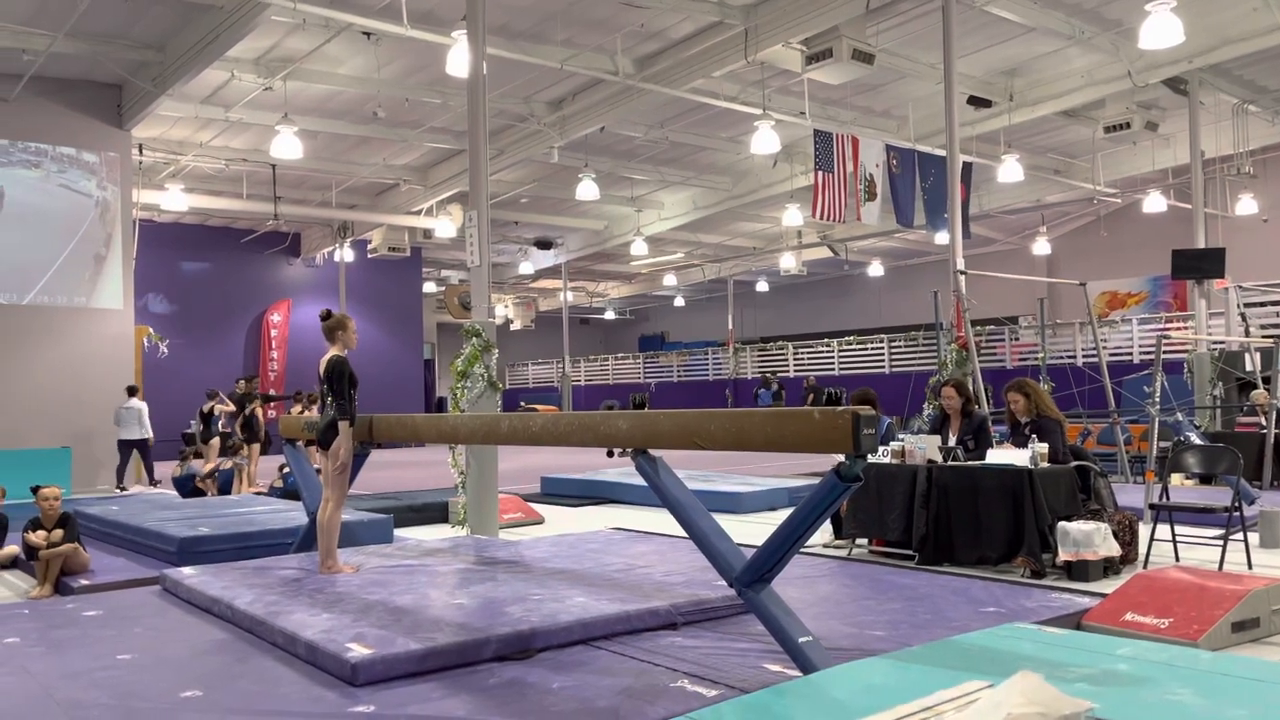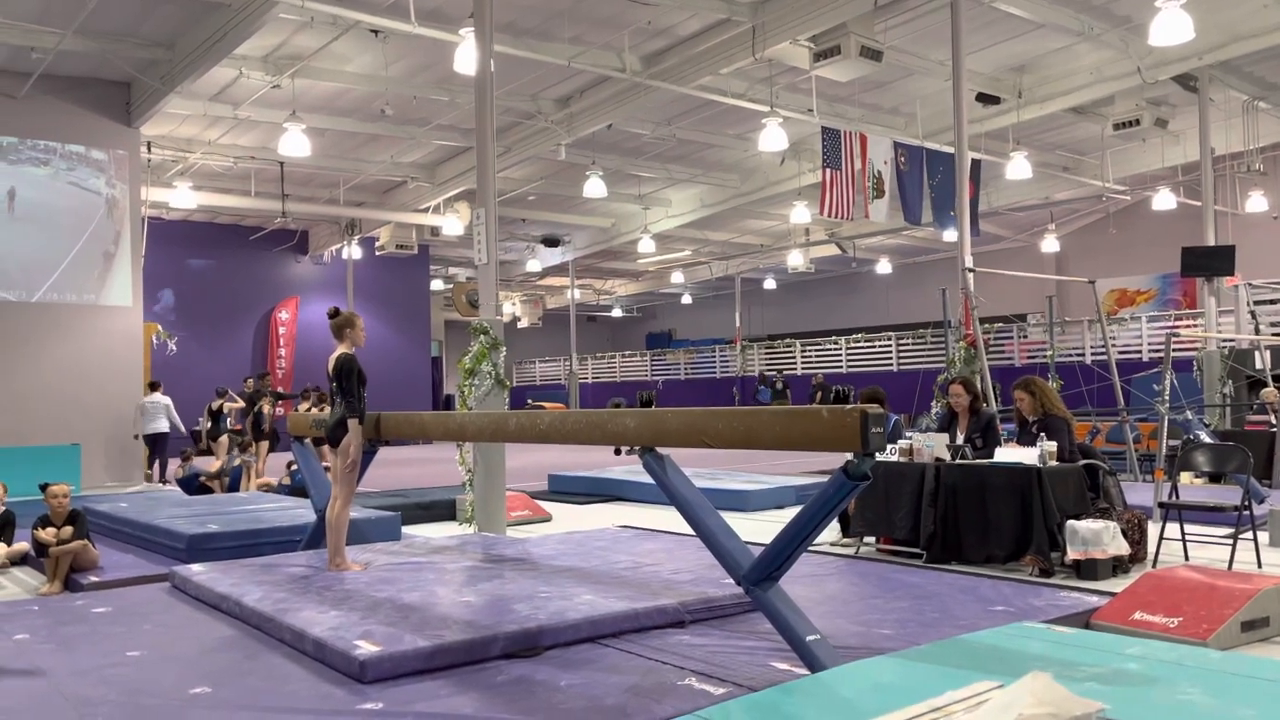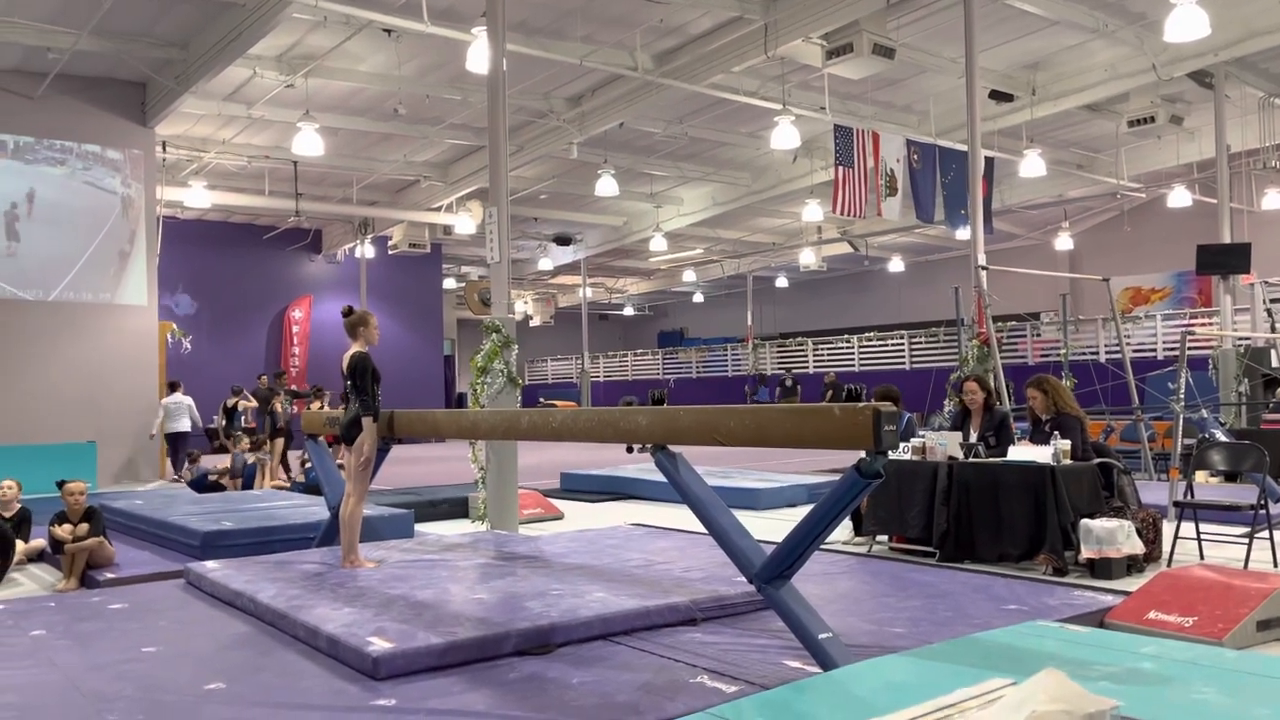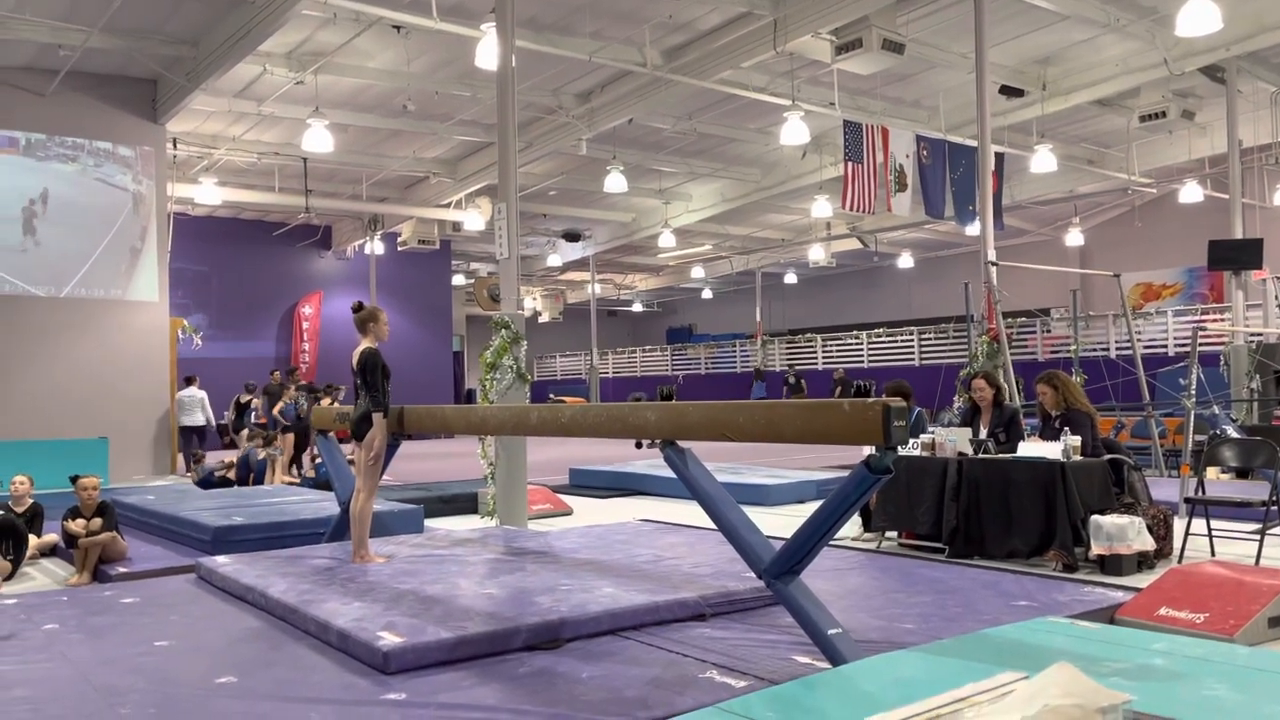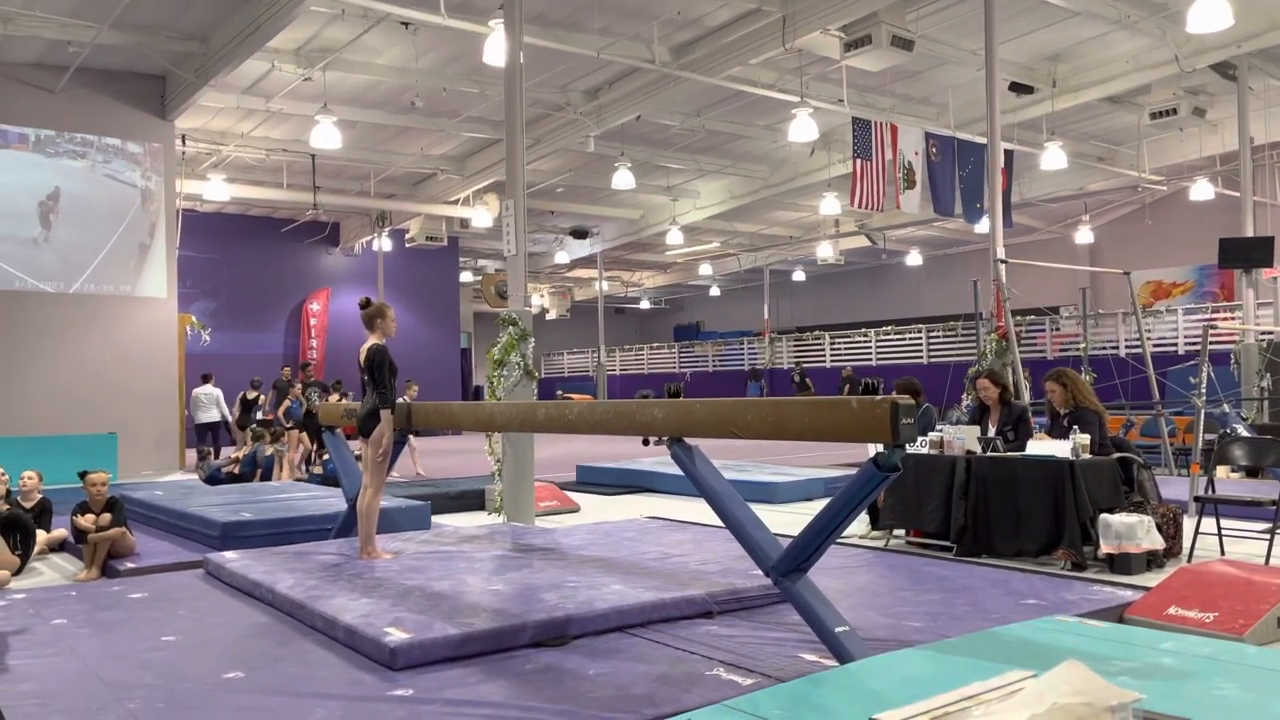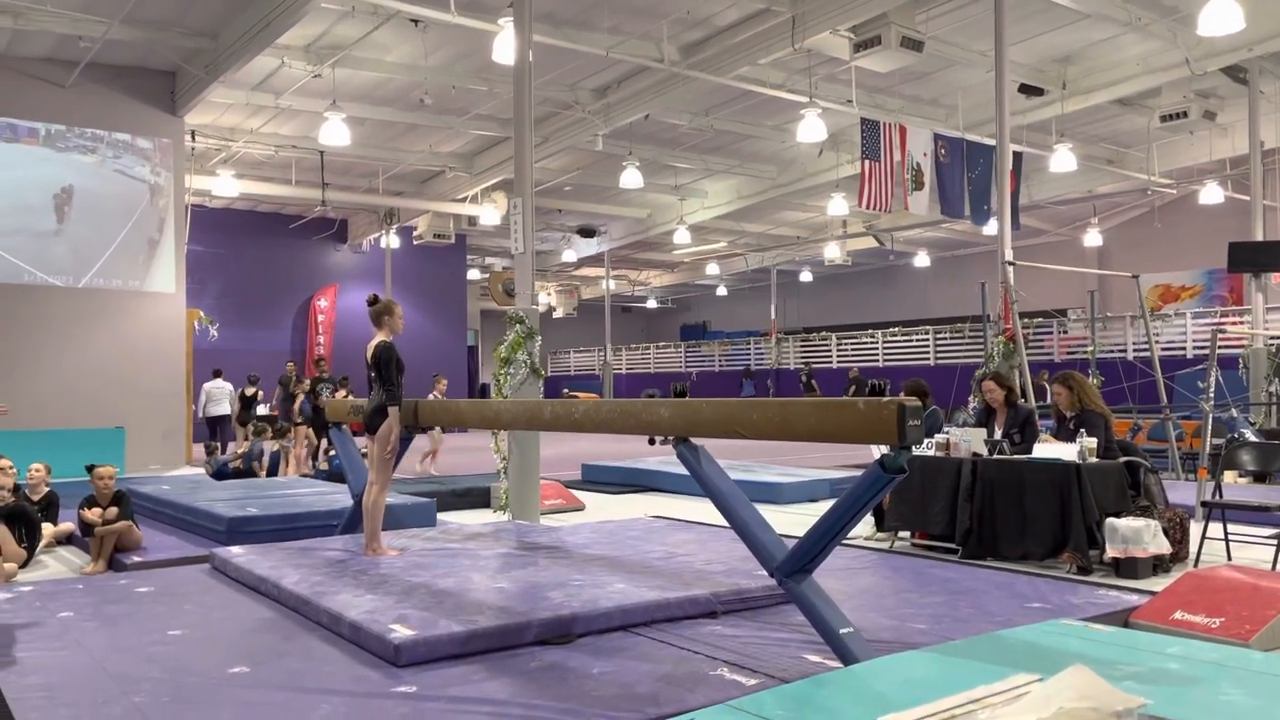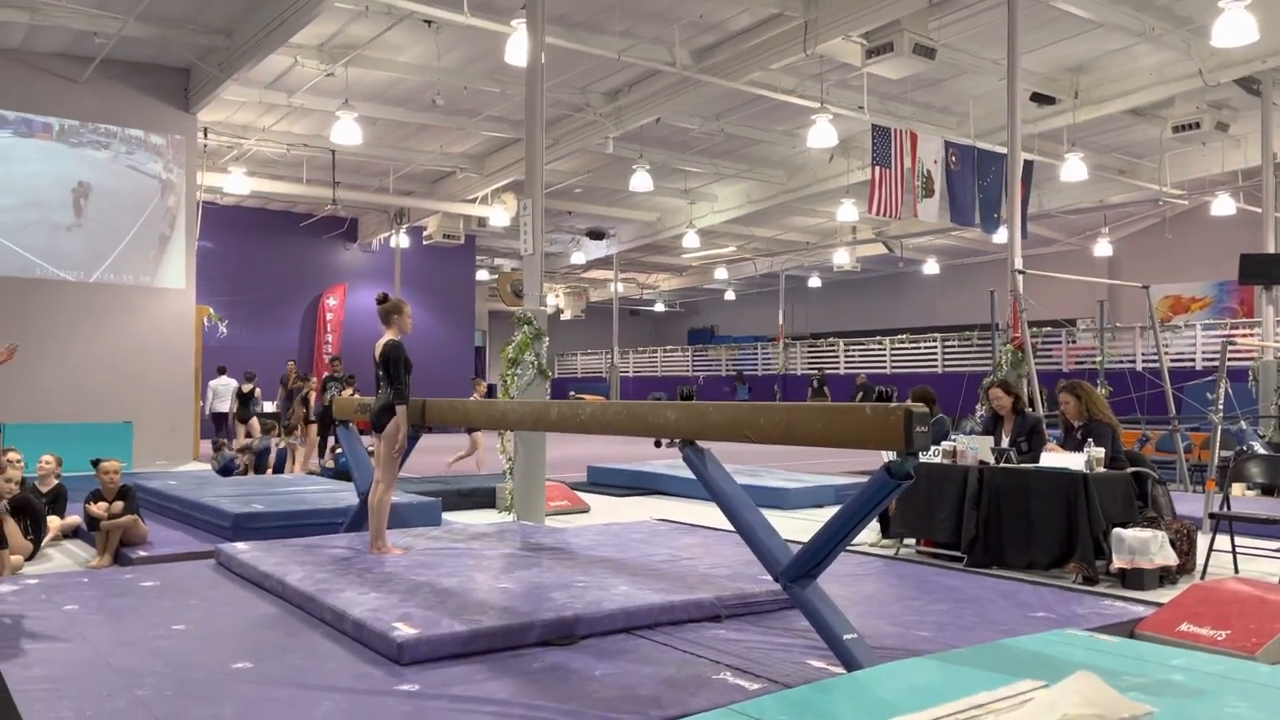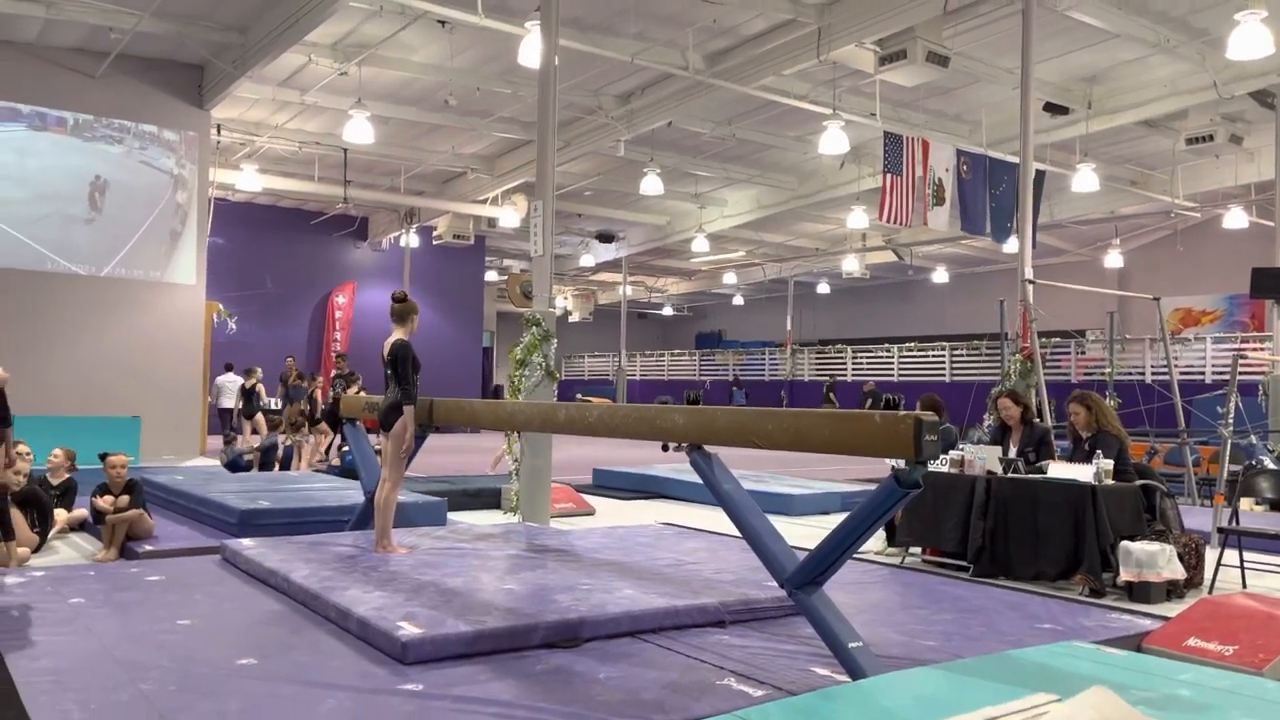
dt=0.3s
person 1, frame 1
left shoulder: (324, 362)
right shoulder: (340, 362)
right elbow: (342, 405)
right wrist: (345, 445)
left hip: (324, 429)
right hip: (336, 432)
left knee: (327, 498)
right knee: (337, 499)
left ankle: (325, 560)
right ankle: (331, 562)
person 1, frame 2
left shoulder: (333, 359)
right shoulder: (349, 360)
right elbow: (352, 403)
right wrist: (355, 442)
left hip: (333, 427)
right hip: (345, 429)
left knee: (336, 496)
right knee: (345, 497)
left ankle: (333, 557)
right ankle: (340, 560)
person 1, frame 3
left shoulder: (347, 358)
right shoulder: (363, 358)
right elbow: (366, 401)
right wrist: (369, 440)
left hip: (348, 425)
right hip: (360, 428)
left knee: (349, 493)
right knee: (358, 494)
left ankle: (347, 555)
right ankle: (352, 557)
person 1, frame 4
left shoulder: (356, 354)
right shoulder: (372, 354)
right elbow: (376, 397)
right wrist: (379, 436)
left hip: (358, 421)
right hip: (370, 423)
left knee: (360, 489)
right knee: (368, 490)
left ankle: (357, 550)
right ankle: (363, 553)
person 1, frame 5
left shoulder: (364, 350)
right shoulder: (380, 351)
right elbow: (383, 393)
right wrist: (388, 432)
left hip: (365, 417)
right hip: (377, 420)
left knee: (366, 485)
right knee: (376, 487)
left ankle: (364, 546)
right ankle: (370, 548)
person 1, frame 6
left shoulder: (371, 347)
right shoulder: (387, 348)
right elbow: (391, 390)
right wrist: (395, 429)
left hip: (371, 413)
right hip: (383, 416)
left knee: (372, 482)
right knee: (382, 484)
left ankle: (370, 542)
right ankle: (375, 545)
person 1, frame 7
left shoulder: (379, 346)
right shoulder: (395, 347)
right elbow: (399, 389)
right wrist: (403, 428)
left hip: (378, 412)
right hip: (390, 415)
left knee: (378, 480)
right knee: (387, 482)
left ankle: (374, 541)
right ankle: (380, 544)
person 1, frame 8
left shoulder: (387, 344)
right shoulder: (403, 346)
right elbow: (407, 389)
right wrist: (410, 429)
left hip: (386, 411)
right hip: (398, 414)
left knee: (385, 479)
right knee: (394, 481)
left ankle: (380, 539)
right ankle: (385, 543)
